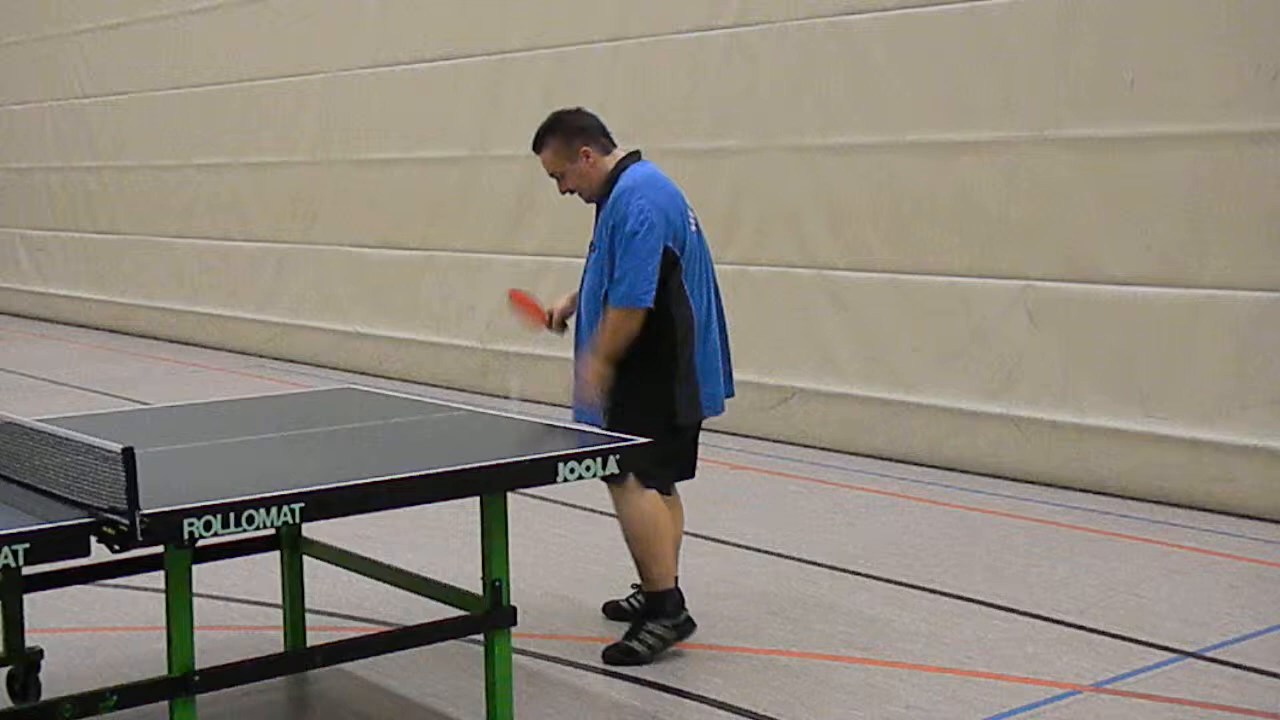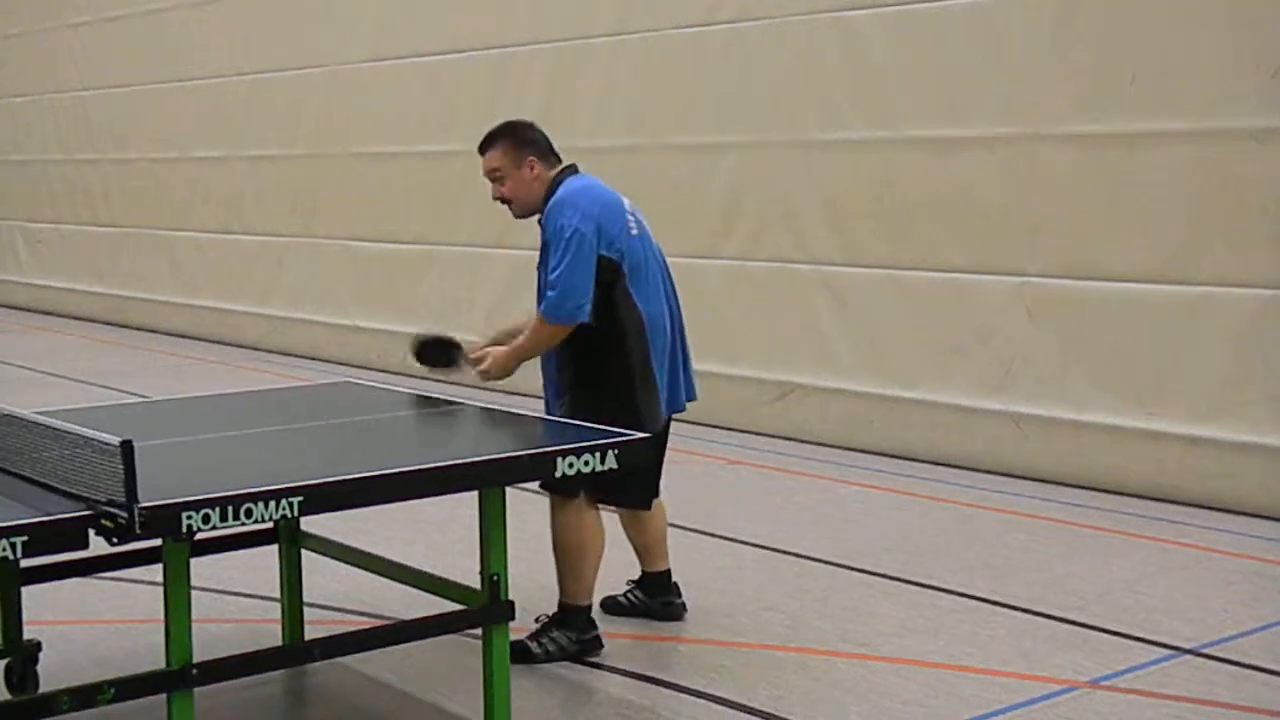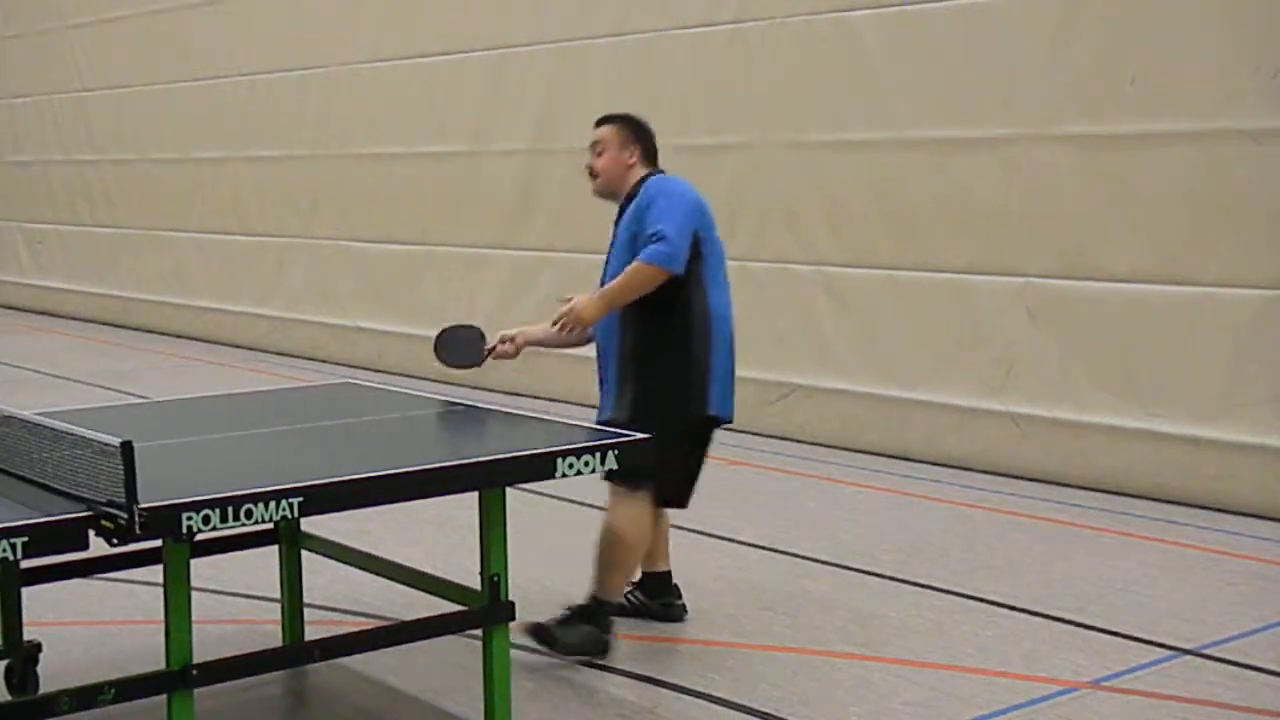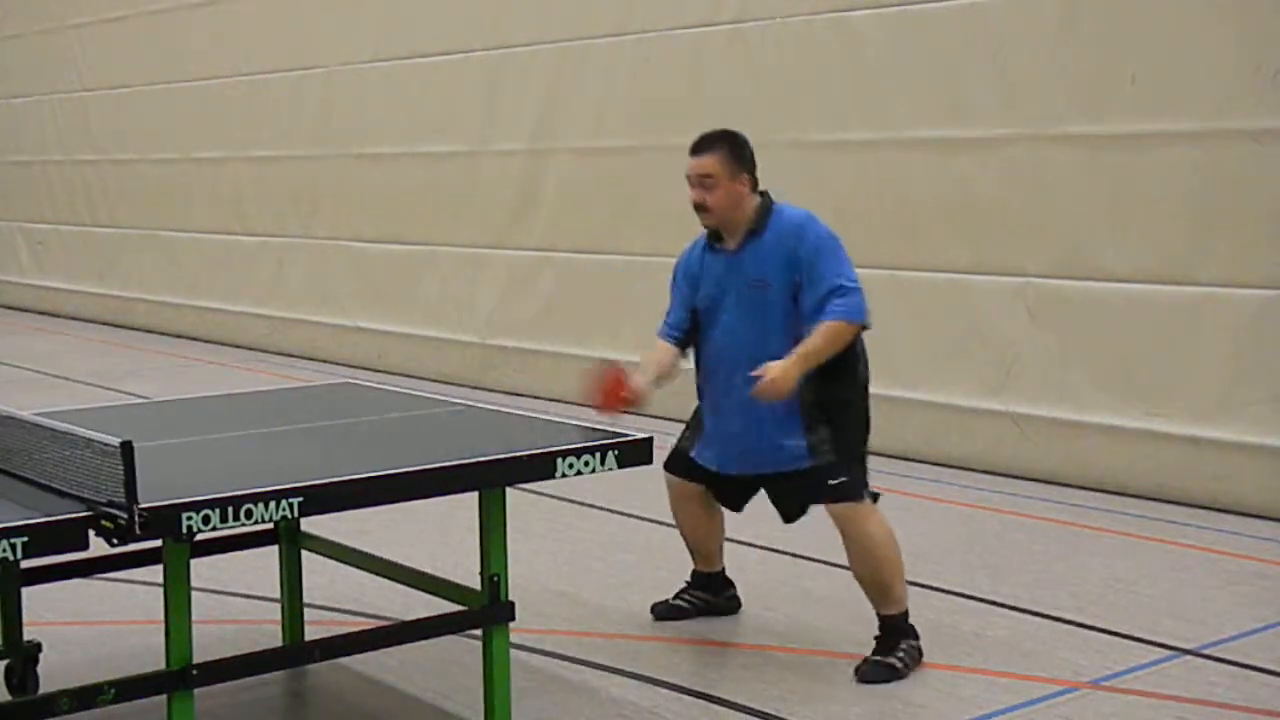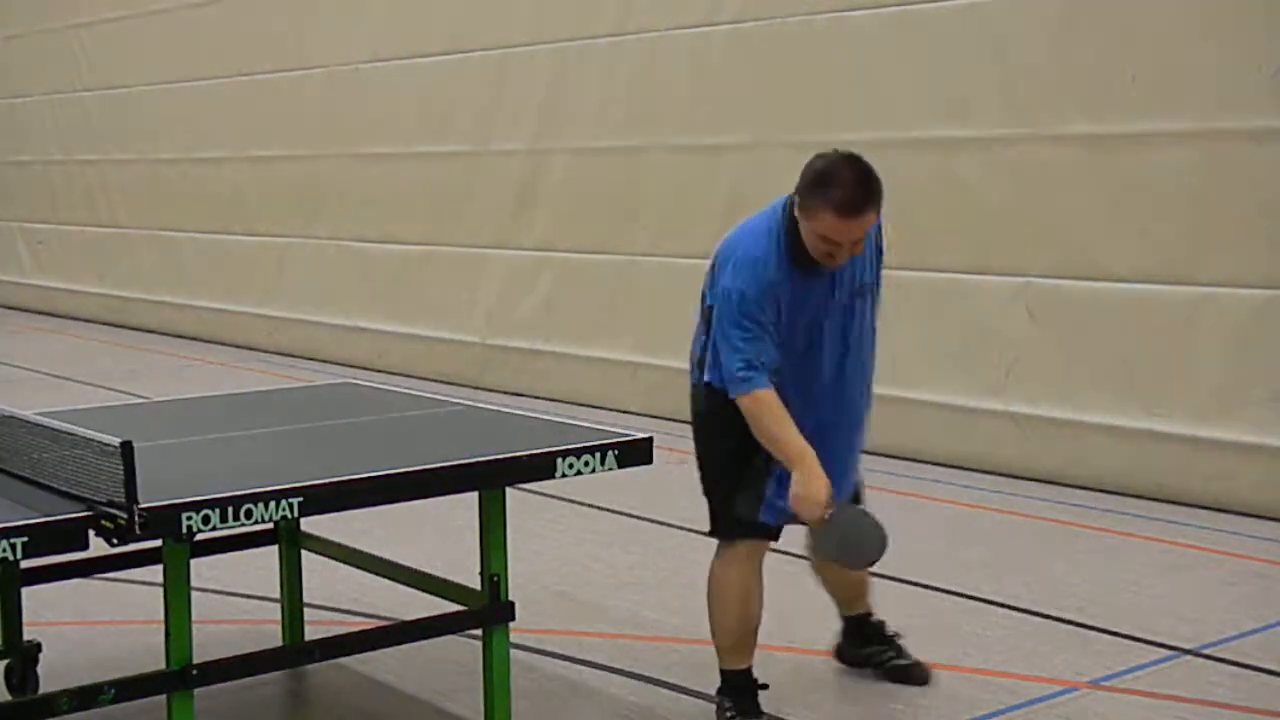
dt=1s
person 1, frame 1
left shoulder: (635, 198)
right shoulder: (633, 188)
left elbow: (635, 301)
right elbow: (621, 277)
left wrist: (595, 364)
right wrist: (575, 300)
left hip: (654, 372)
right hip: (671, 370)
left knee: (632, 481)
right knee: (654, 480)
left ankle: (665, 609)
right ankle: (661, 593)
person 1, frame 2
left shoulder: (572, 208)
right shoulder: (584, 199)
left elbow: (563, 312)
right elbow: (562, 301)
left wrist: (511, 357)
right wrist: (508, 340)
left hip: (616, 379)
right hip: (639, 372)
left knee: (573, 490)
right knee: (630, 485)
left ankle: (574, 624)
right ankle: (658, 588)
person 1, frame 3
left shoulder: (665, 193)
right shoulder: (632, 218)
left elbow: (664, 259)
right elbow: (592, 319)
left wrist: (601, 303)
right wrist: (525, 337)
left hip: (671, 378)
right hip: (640, 379)
left knee: (631, 486)
right knee: (632, 482)
left ankle: (594, 615)
right ankle: (657, 588)
person 1, frame 4
left shoulder: (801, 234)
right shoulder: (696, 259)
left elbow: (843, 312)
right elbow: (674, 331)
left wrist: (794, 365)
right wrist: (647, 376)
left hip: (815, 408)
right hip: (728, 411)
left knee: (852, 507)
right knee: (683, 478)
left ankle: (898, 633)
right ankle: (712, 585)
person 1, frame 5
left shoulder: (860, 237)
right shoulder: (749, 264)
right elbow: (749, 385)
right wrist: (803, 463)
left hip: (825, 408)
right hip: (744, 413)
left knee: (834, 517)
right knee: (745, 538)
left ankle: (862, 633)
